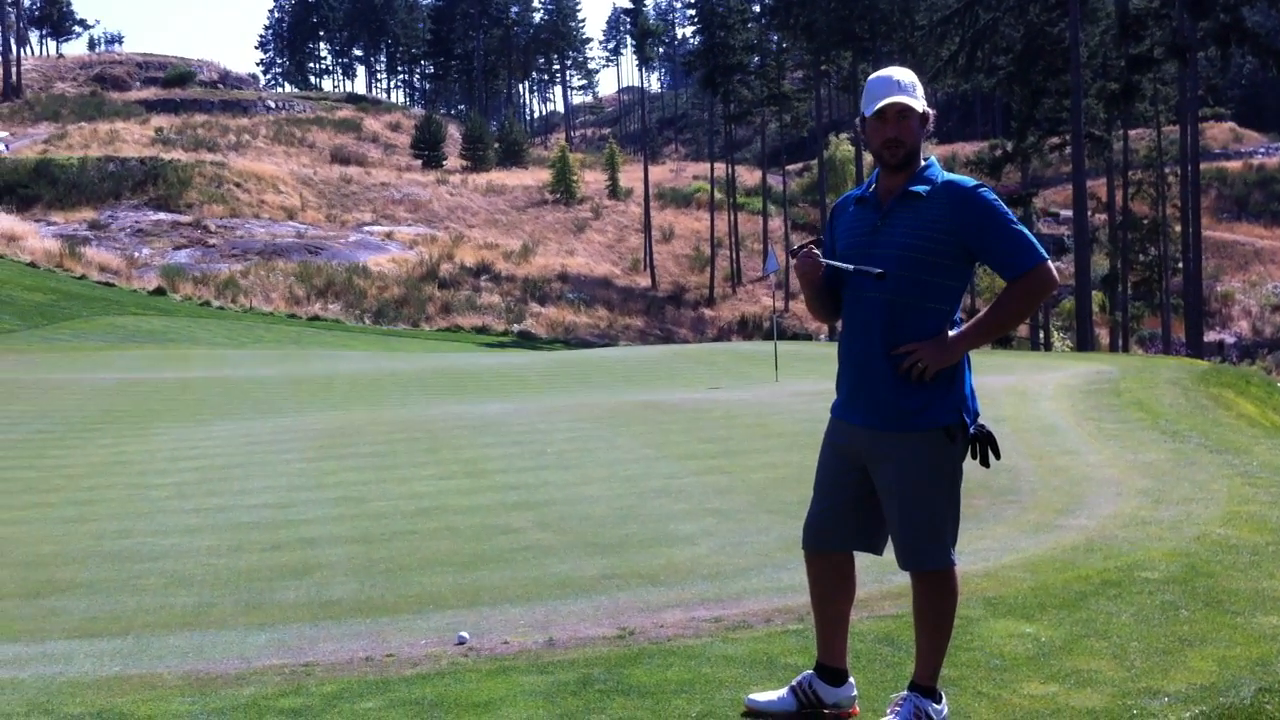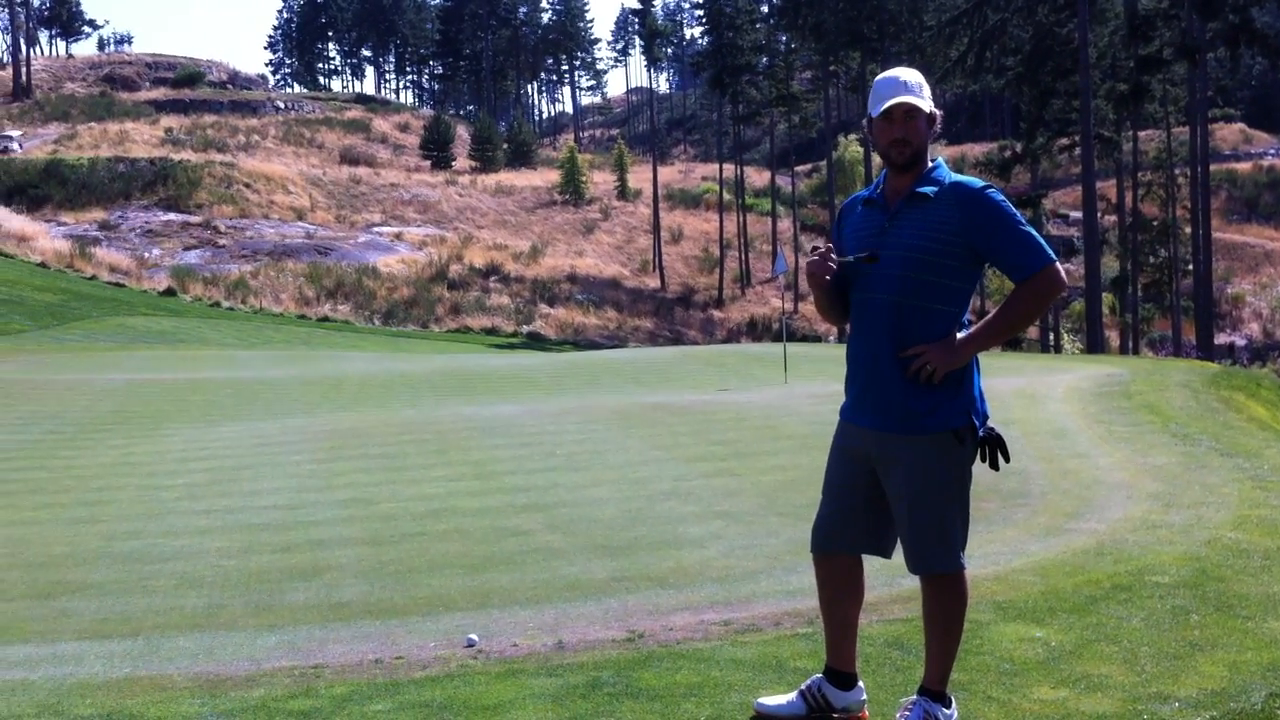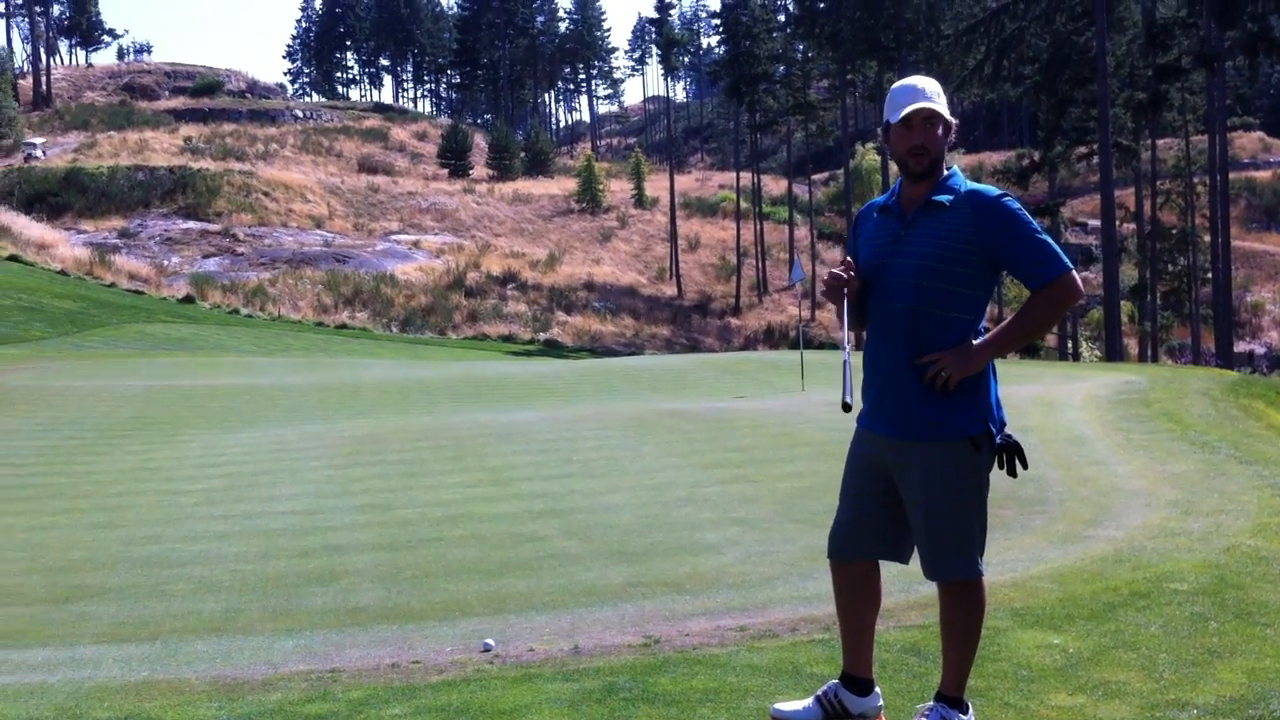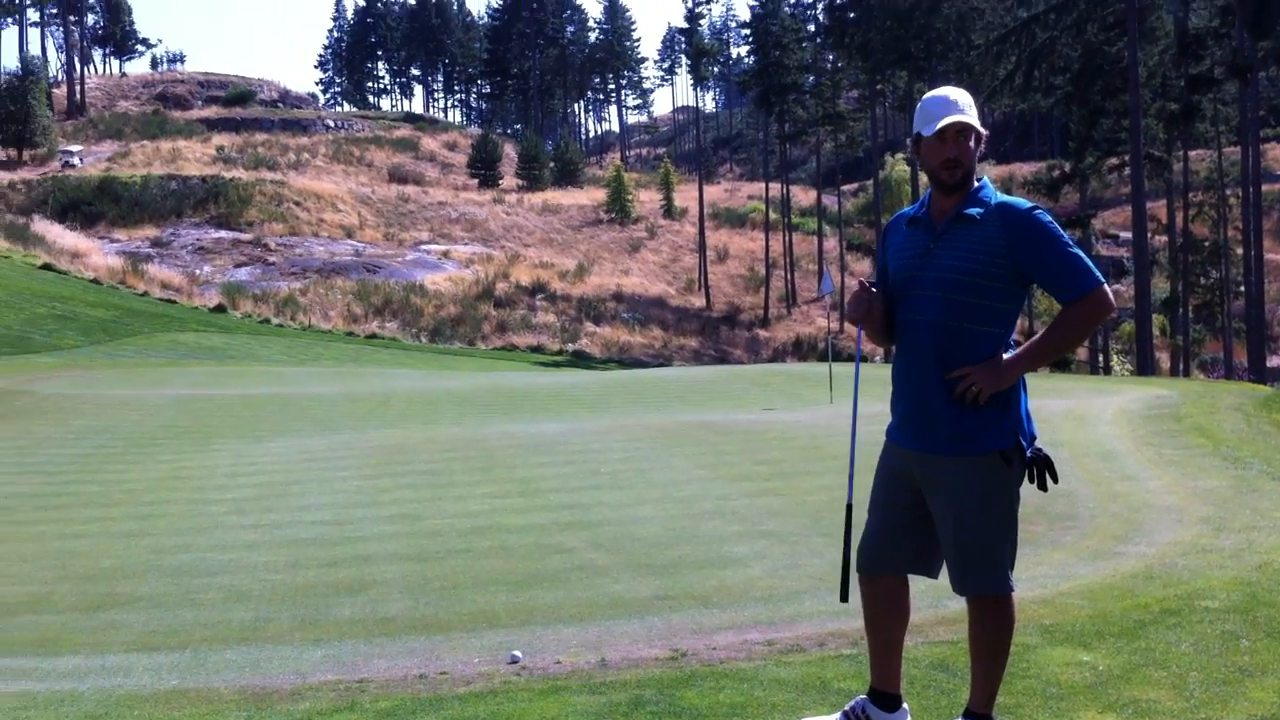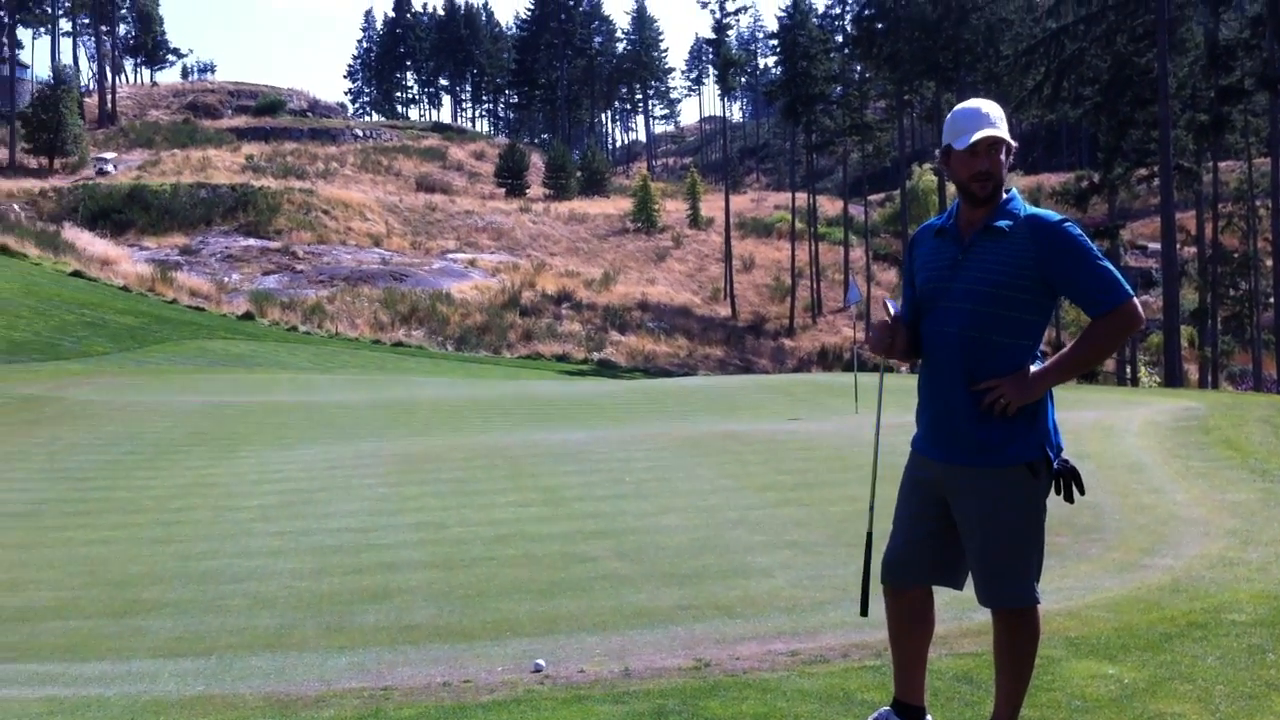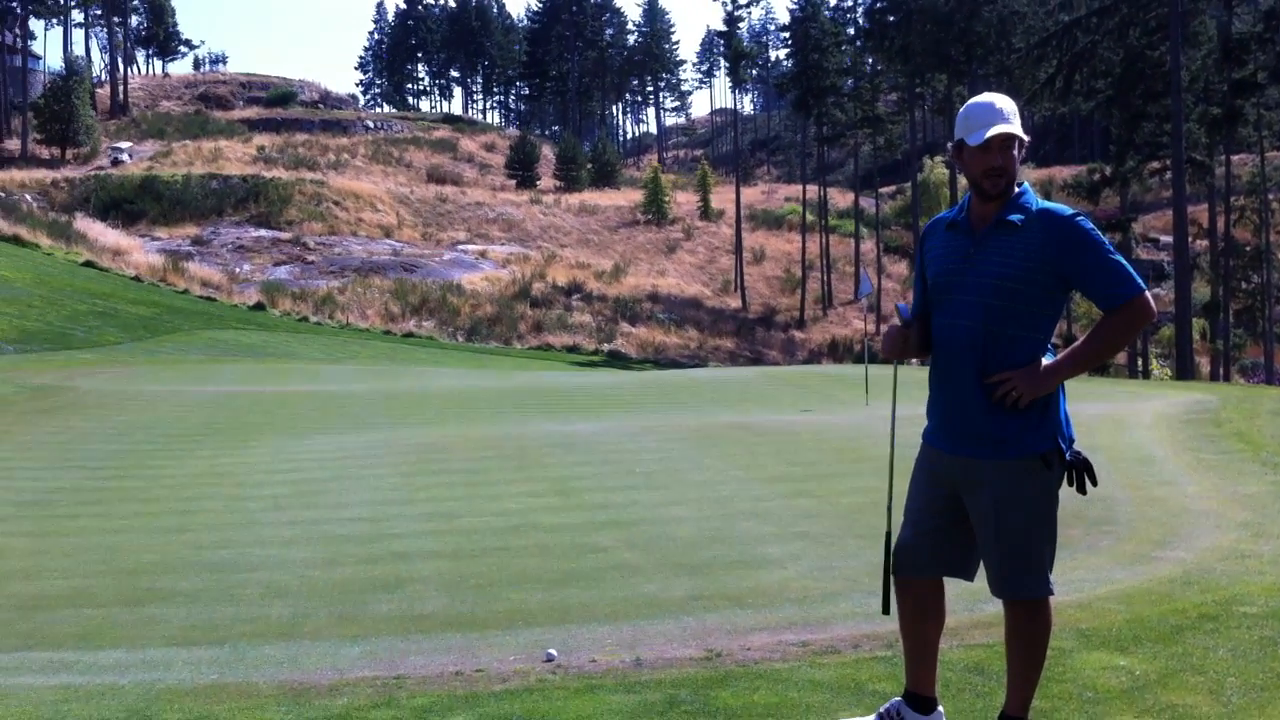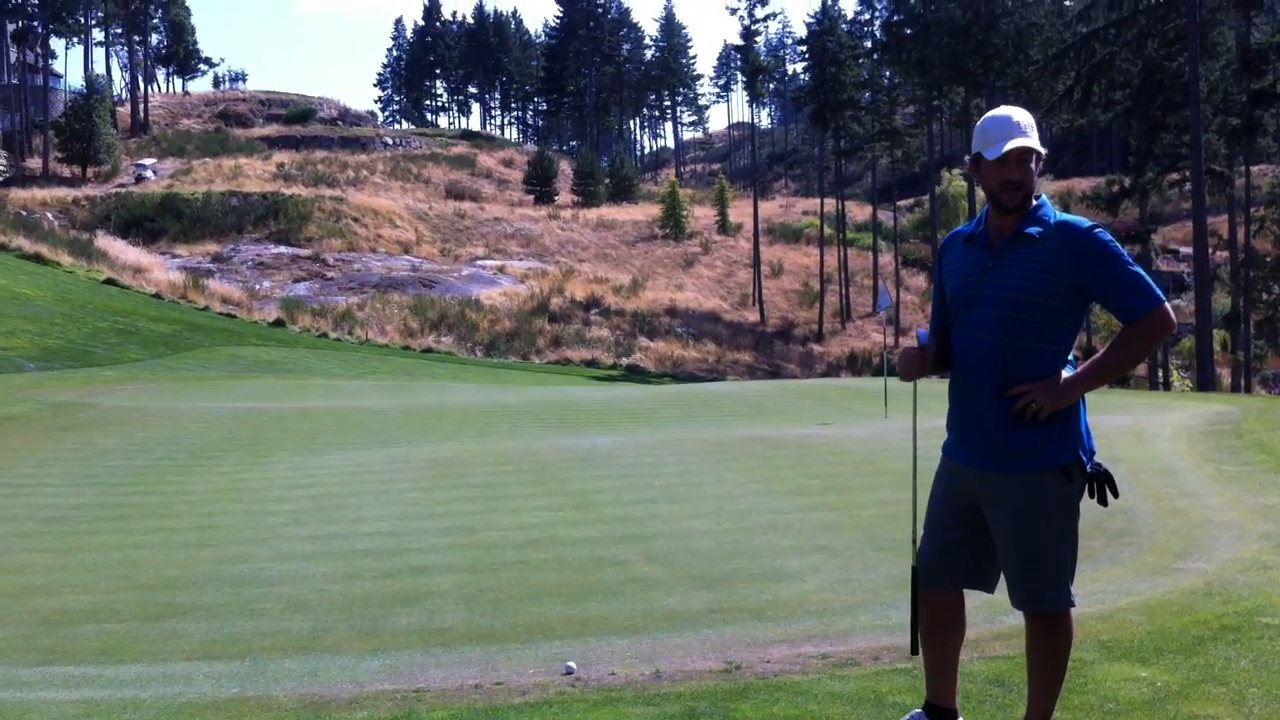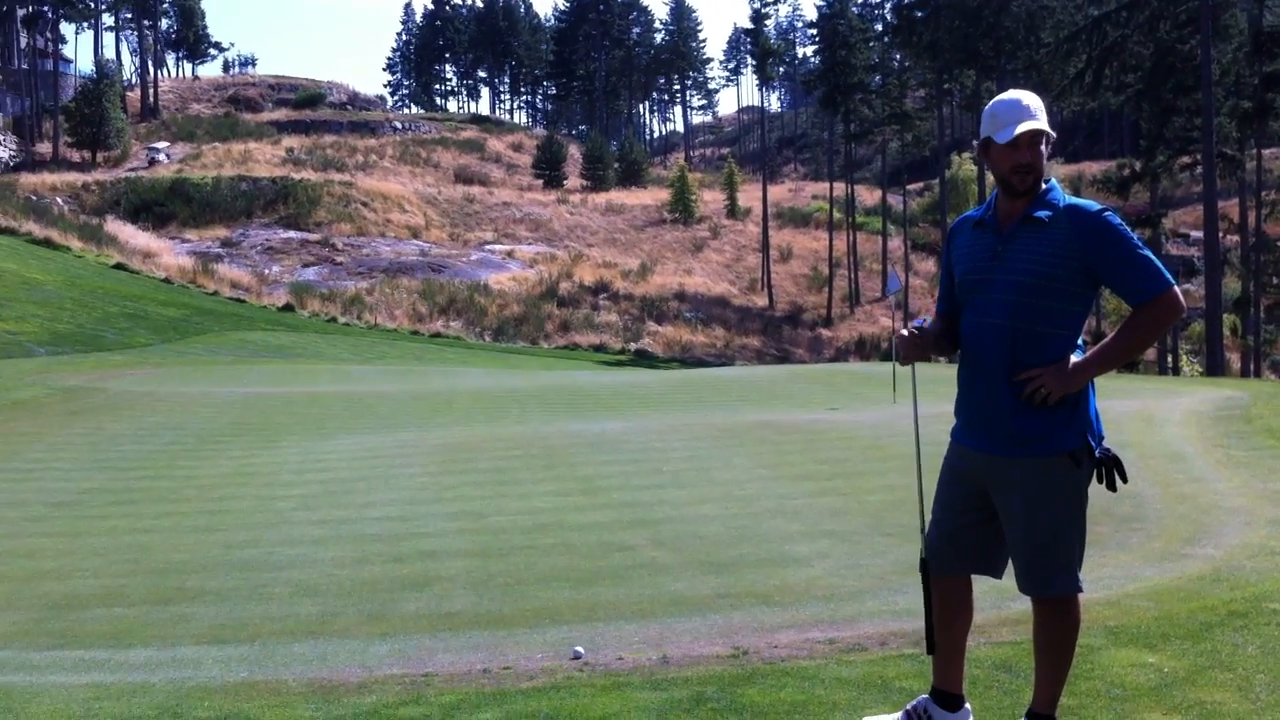
dt=0.2s
person 1, frame 1
left shoulder: (961, 200)
right shoulder: (846, 209)
left elbow: (1039, 277)
left wrist: (960, 340)
right wrist: (810, 281)
left hip: (925, 418)
right hip: (851, 413)
left knee: (928, 559)
right knee: (824, 542)
person 1, frame 2
left shoulder: (970, 201)
right shoulder: (853, 210)
left elbow: (1047, 279)
left wrist: (969, 342)
right wrist: (823, 284)
left hip: (934, 421)
right hip: (860, 415)
left knee: (938, 562)
right knee: (833, 545)
person 1, frame 3
left shoulder: (986, 209)
right shoulder: (869, 218)
left elbow: (1064, 287)
left wrist: (984, 349)
right wrist: (842, 293)
left hip: (951, 428)
right hip: (877, 423)
left knee: (955, 569)
right knee: (850, 552)
person 1, frame 4
left shoulder: (1015, 222)
right shoulder: (898, 229)
left elbow: (1095, 302)
left wrist: (1013, 365)
right wrist: (866, 314)
left hip: (980, 442)
right hip: (907, 437)
left knee: (984, 585)
right knee: (878, 568)
person 1, frame 5
left shoulder: (1046, 234)
right shoulder: (925, 241)
left elbow: (1125, 314)
left wrist: (1043, 376)
right wrist: (891, 339)
left hip: (1008, 455)
right hip: (933, 450)
left knee: (1011, 596)
right knee: (903, 577)
person 1, frame 6
left shoulder: (1057, 229)
right shoulder: (936, 234)
left elbow: (1136, 309)
left wrist: (1053, 370)
right wrist: (901, 341)
left hip: (1019, 447)
right hip: (943, 443)
left knee: (1021, 590)
right knee: (913, 570)
person 1, frame 7
left shoulder: (1077, 241)
right shoulder: (953, 248)
left elbow: (1157, 320)
left wrist: (1075, 383)
right wrist: (922, 358)
left hip: (1041, 461)
right hip: (964, 455)
left knee: (1043, 600)
right knee: (934, 582)
person 1, frame 8
left shoulder: (1085, 224)
right shoulder: (962, 232)
left elbow: (1165, 302)
left wrist: (1083, 368)
right wrist: (925, 341)
left hip: (1048, 445)
right hip: (971, 440)
left knee: (1050, 586)
right knee: (941, 567)
